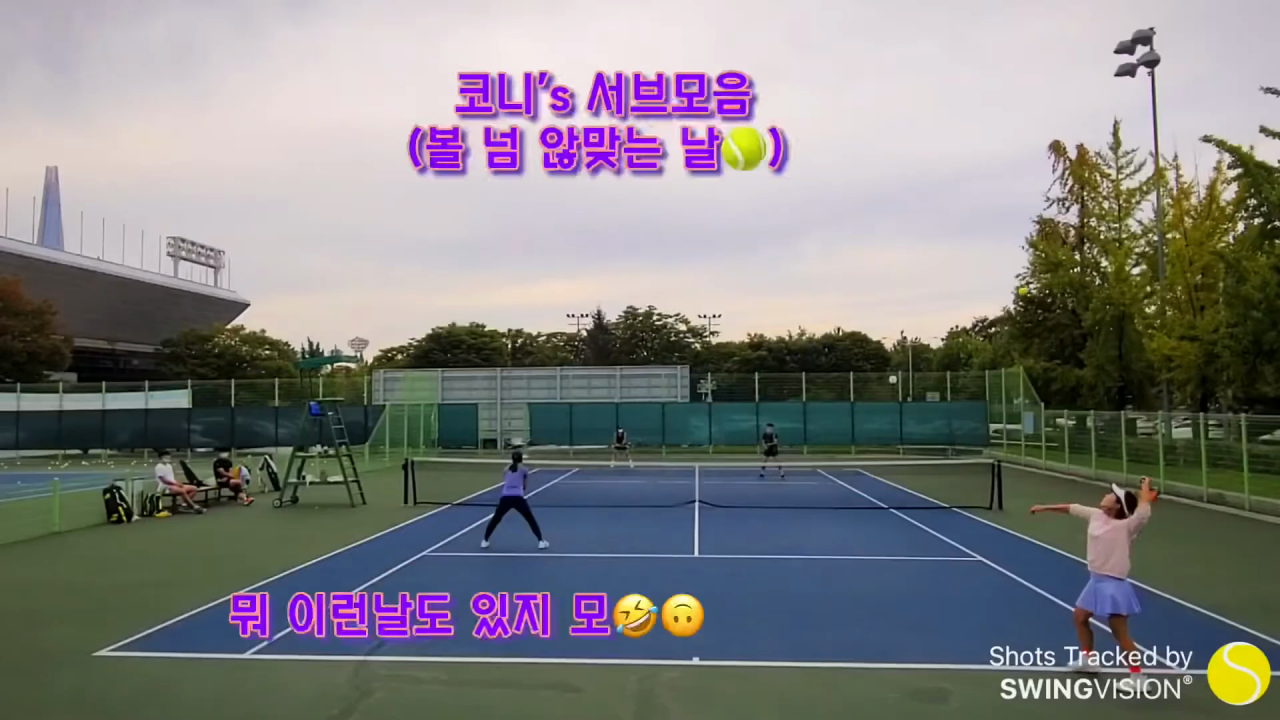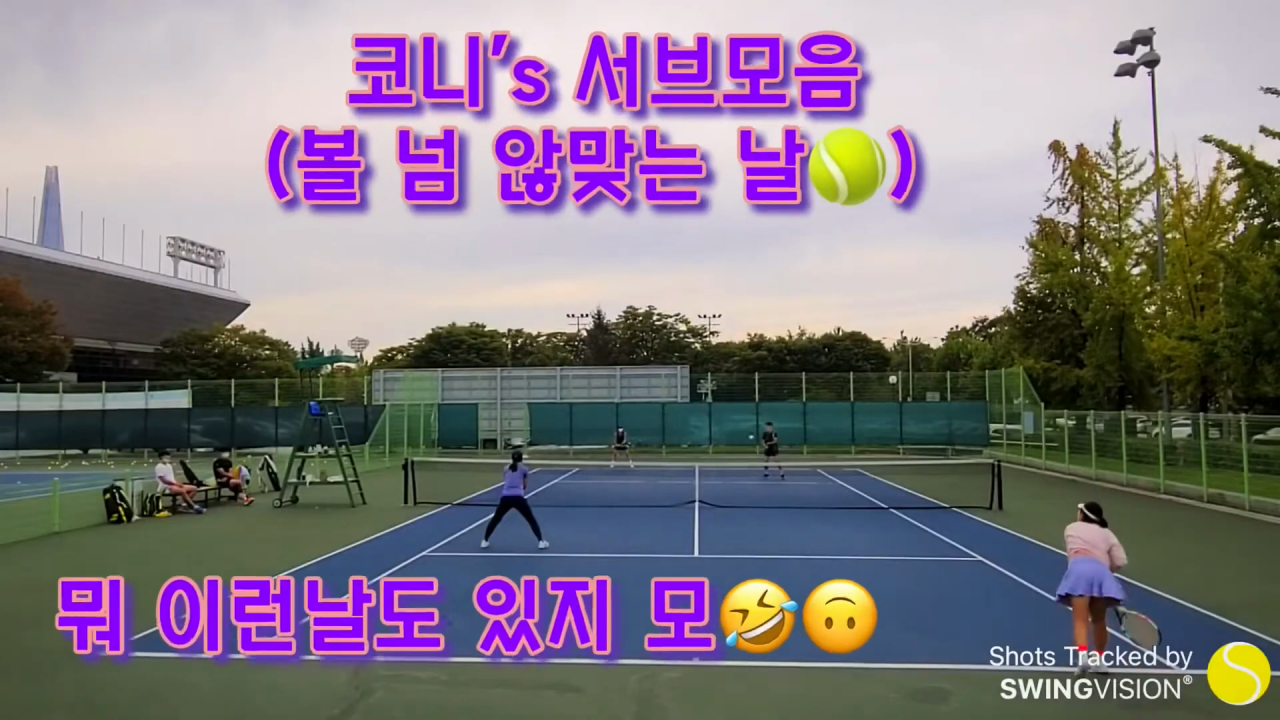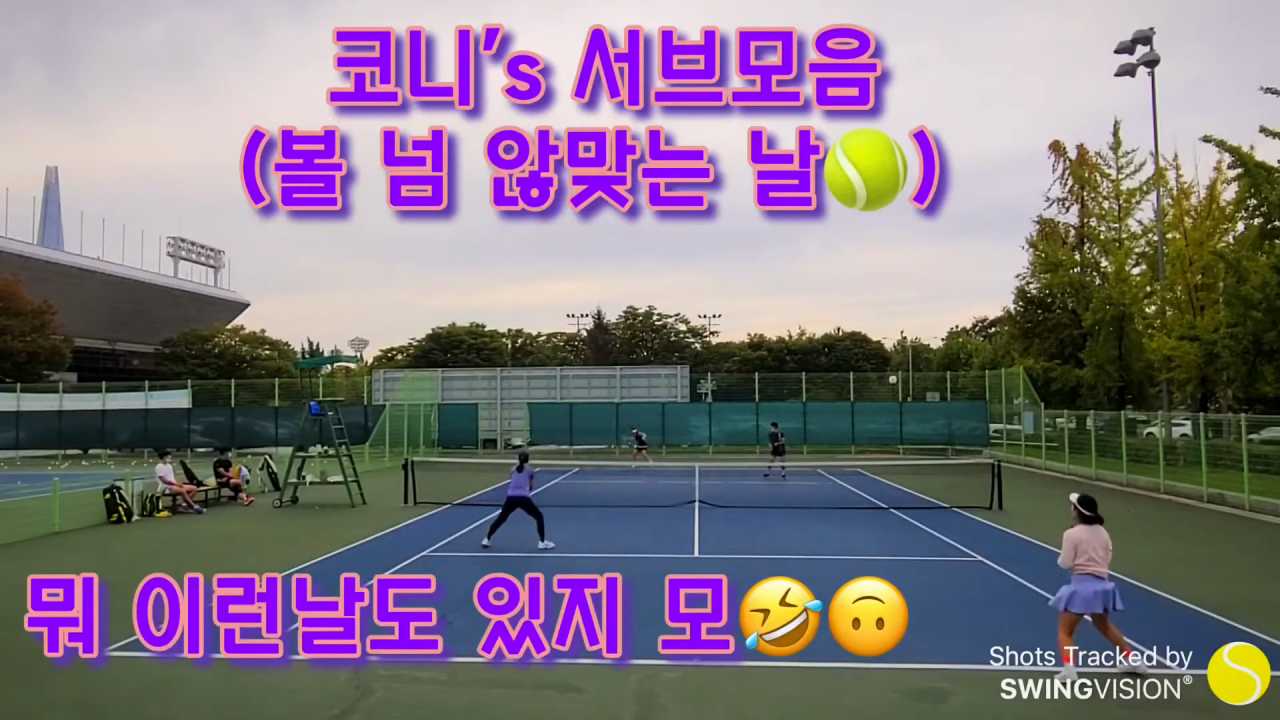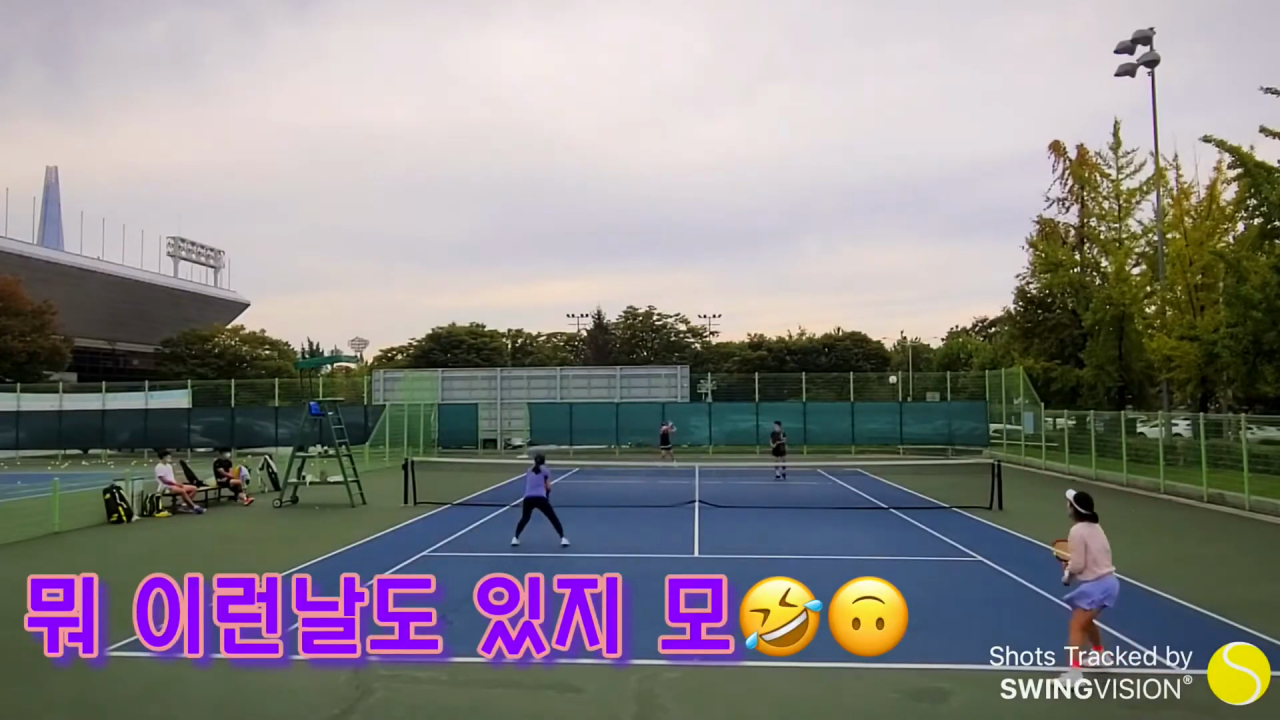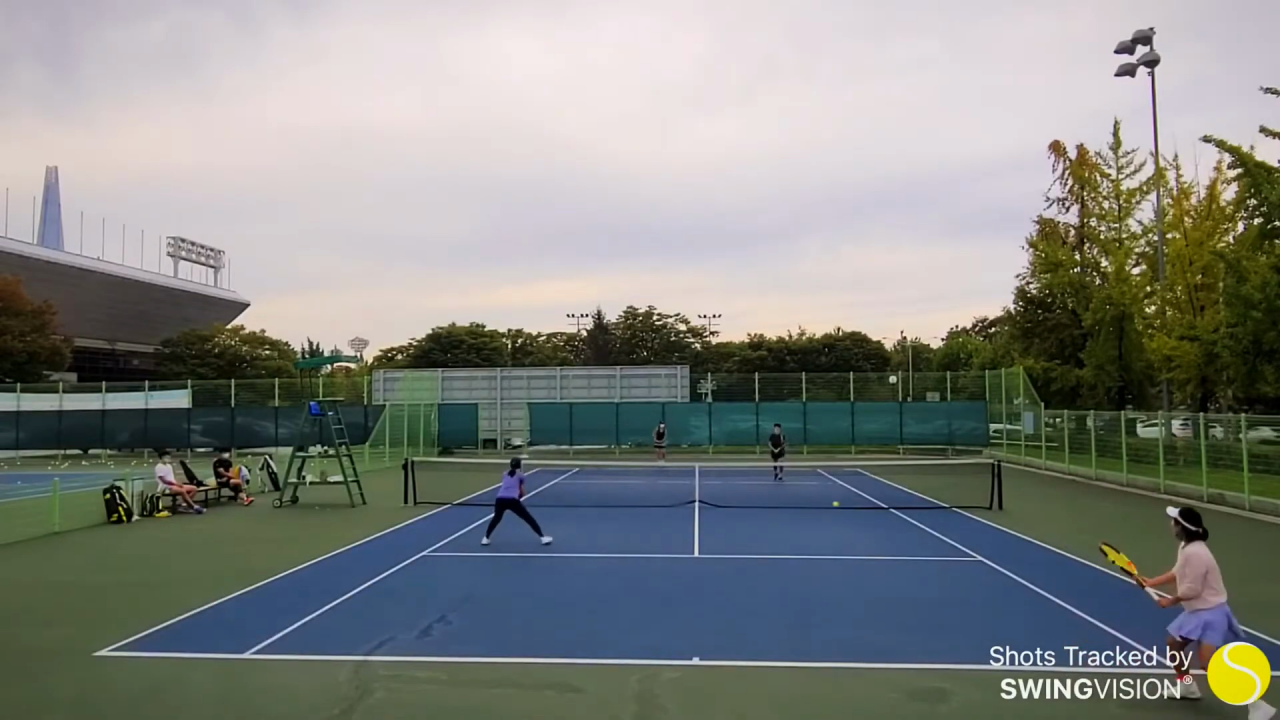
dt=0.7s
person 1, frame 1
left shoulder: (1125, 526)
right shoulder: (1096, 516)
left elbow: (1143, 513)
right elbow: (1071, 508)
left wrist: (1145, 487)
right wrist: (1045, 507)
left hip: (1113, 585)
right hip: (1096, 582)
left knee: (1121, 634)
right knee: (1079, 618)
left ankle: (1137, 677)
right ankle: (1088, 659)
person 1, frame 2
left shoulder: (1071, 528)
right shoulder: (1107, 534)
right elbow: (1121, 561)
left hip: (1079, 569)
right hip: (1101, 572)
left knee: (1080, 619)
right knee: (1099, 620)
left ankle: (1083, 655)
right ankle: (1098, 659)
person 1, frame 3
left shoulder: (1072, 534)
right shoulder: (1102, 533)
left elbow: (1065, 563)
right elbow: (1107, 557)
left wrist: (1069, 559)
left hip: (1082, 586)
right hip: (1102, 585)
left knee: (1064, 631)
right knee: (1104, 626)
left ankle: (1069, 669)
right ankle: (1132, 659)
person 1, frame 4
left shoulder: (1077, 531)
right shoulder: (1095, 528)
left elbow: (1077, 565)
left wrist: (1068, 575)
right wrist: (1071, 565)
left hip: (1095, 585)
right hip: (1106, 581)
left knee: (1076, 627)
right knee: (1085, 621)
left ankle: (1075, 672)
right ankle: (1099, 655)
person 1, frame 5
left shoulder: (1195, 553)
right shoulder: (1185, 547)
left elbow: (1191, 589)
right elbow: (1178, 573)
left wrist: (1170, 601)
right wrist: (1151, 582)
left hip: (1210, 614)
right hip: (1197, 612)
left knee: (1210, 664)
right knee: (1173, 646)
left ankle: (1259, 706)
right ankle: (1187, 686)
